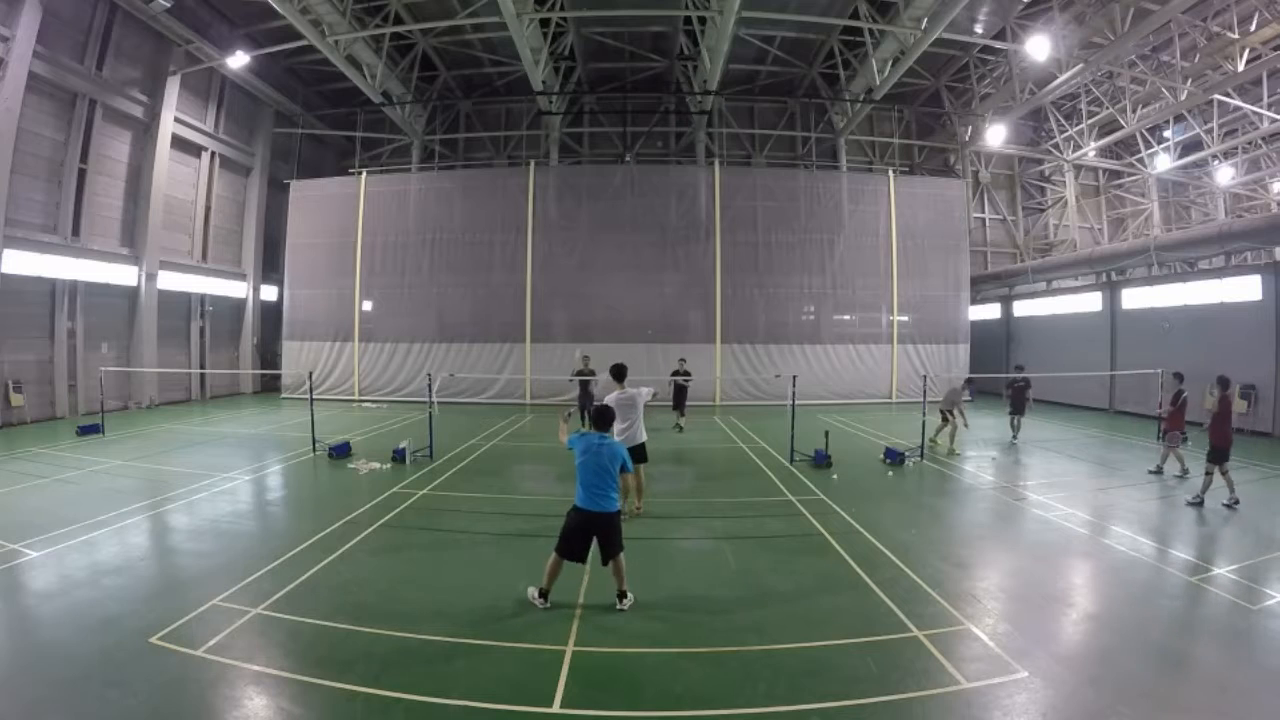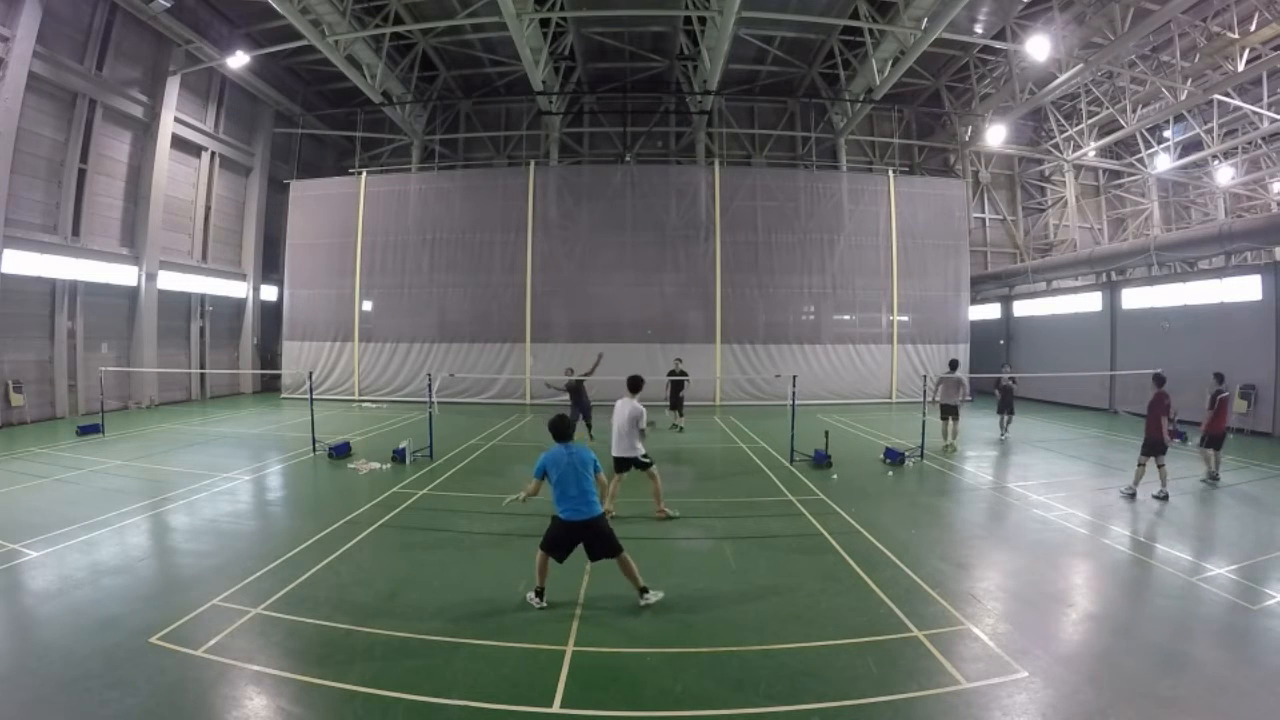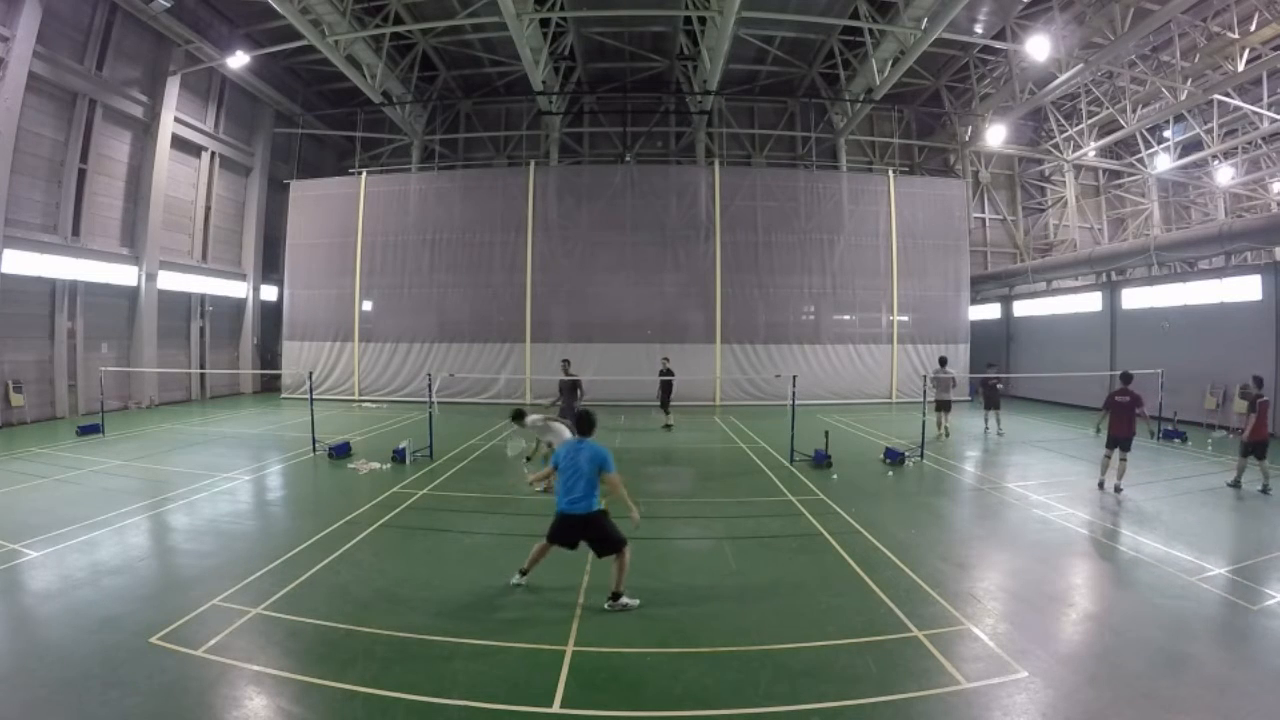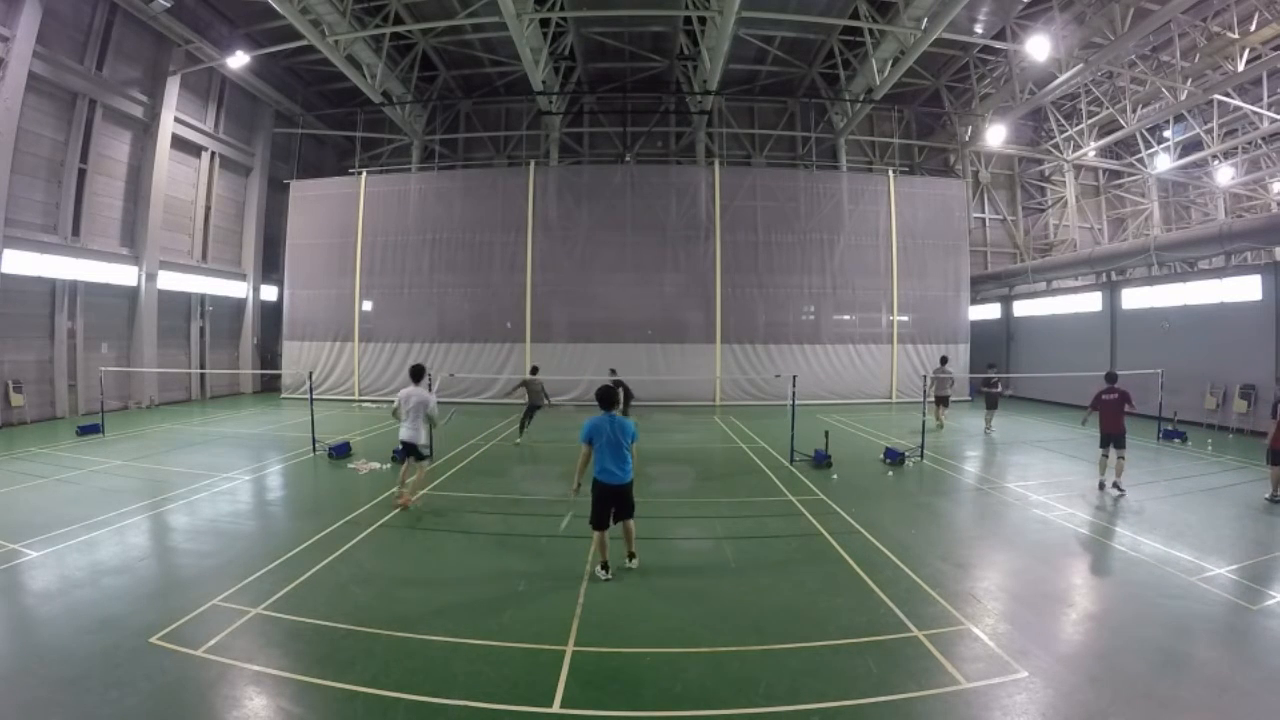
dt=1s
person 1, frame 1
left shoulder: (581, 441)
right shoulder: (620, 450)
left elbow: (562, 437)
left wrist: (563, 420)
right wrist: (623, 506)
left hip: (582, 511)
right hip: (610, 512)
left knee: (559, 553)
right knee: (616, 554)
left ankle: (542, 595)
right ankle: (622, 596)
person 1, frame 2
left shoulder: (546, 458)
right shoulder: (587, 454)
left elbow: (534, 491)
right elbow: (603, 484)
left wrist: (522, 495)
right wrist: (599, 503)
left hip: (565, 520)
right hip: (593, 517)
left knee: (544, 552)
right knee: (619, 554)
left ankle: (539, 595)
right ankle: (645, 592)
person 1, frame 3
left shoulder: (563, 449)
right shoulder: (600, 452)
left elbow: (546, 473)
right elbow: (614, 483)
left wrist: (532, 479)
right wrist: (632, 509)
left hip: (565, 512)
right hip: (590, 513)
left knee: (548, 542)
right knee: (622, 549)
left ankle: (522, 574)
right ankle: (616, 598)
person 1, frame 4
left shoulder: (592, 424)
right shoulder: (628, 424)
left elbow: (586, 454)
right elbow: (632, 453)
left wrist: (577, 479)
left hip: (602, 482)
right hip: (625, 481)
left knee: (600, 527)
right knee: (627, 519)
left ankle: (604, 567)
right ankle: (631, 557)
